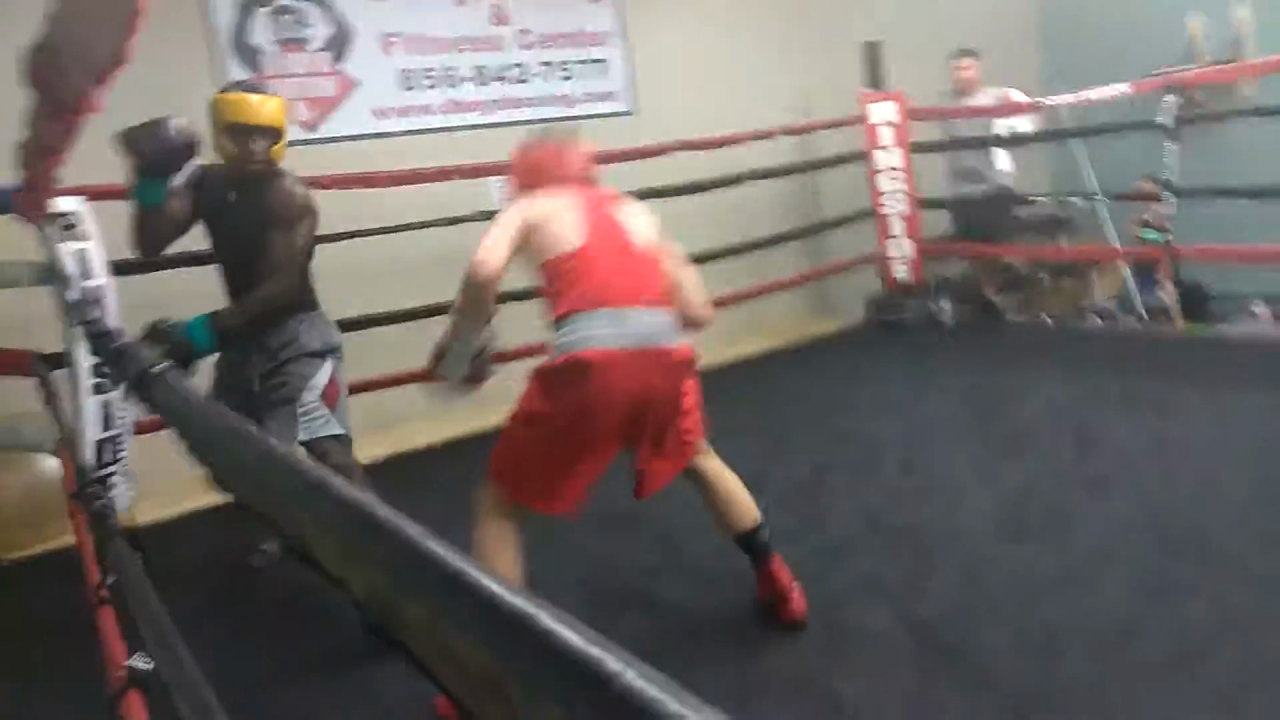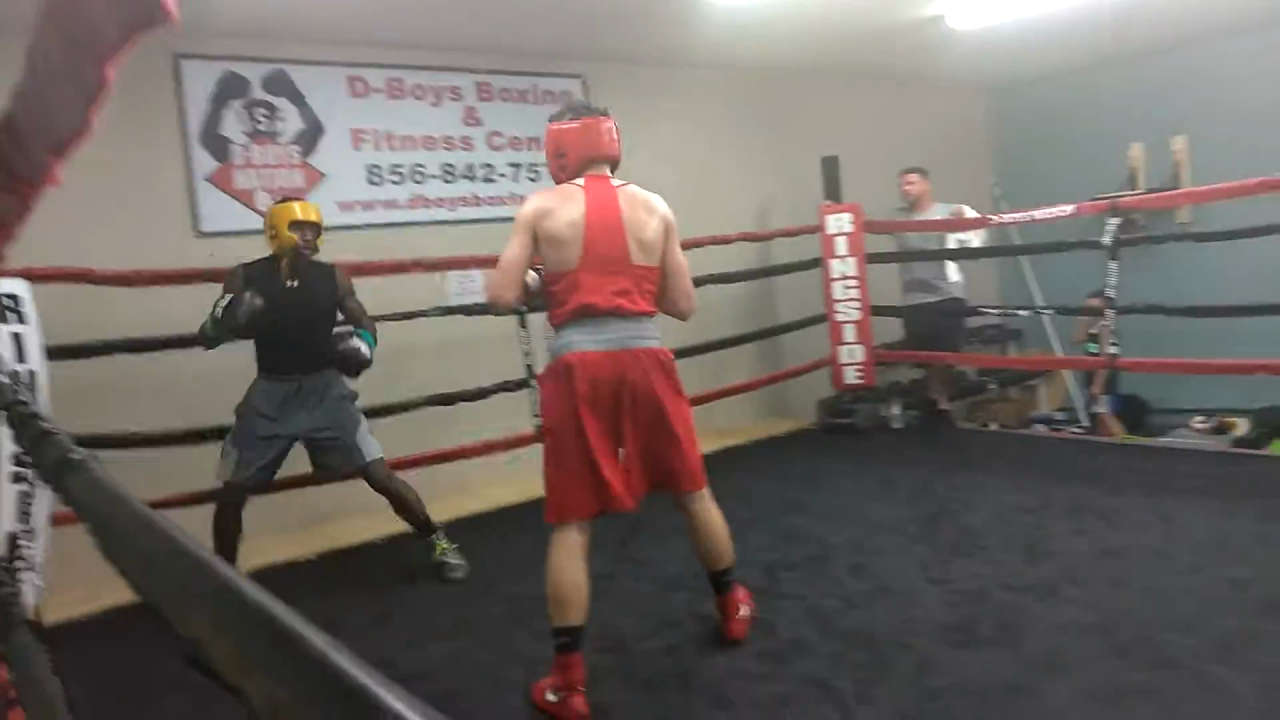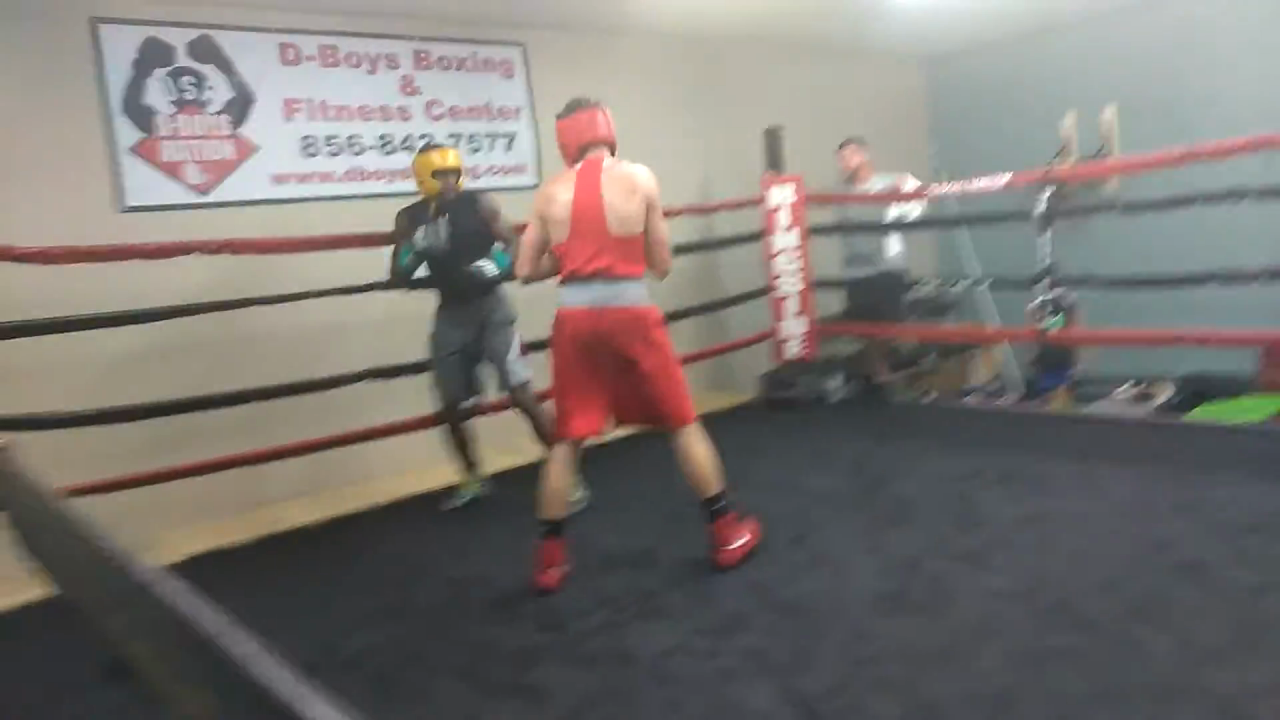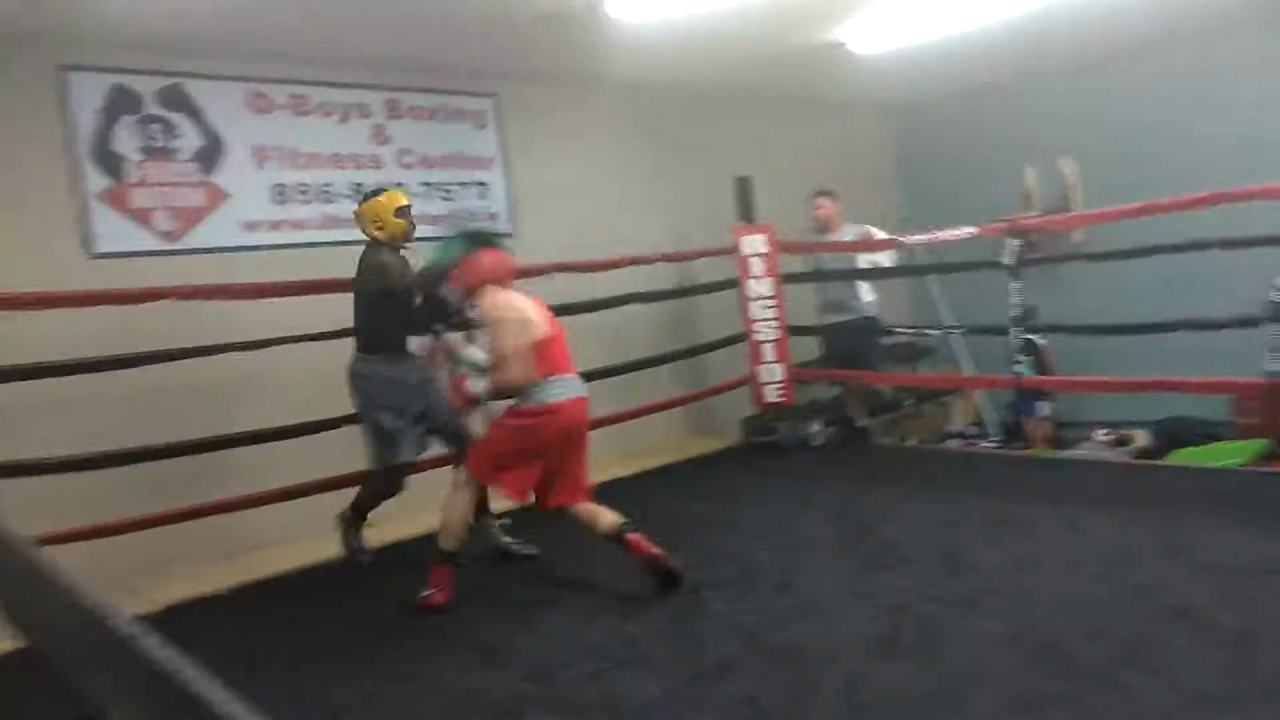
dt=1s
person 1, frame 1
left shoulder: (531, 209)
right shoulder: (640, 215)
left elbow: (483, 272)
right elbow: (697, 313)
left wrist: (464, 337)
left hip: (590, 364)
right hip: (664, 356)
left knee: (499, 507)
right knee: (696, 459)
right ankle: (778, 586)
person 1, frame 2
left shoulder: (541, 208)
right shoulder: (654, 207)
left elbow: (502, 294)
right elbow: (682, 305)
left hip: (578, 366)
right hip: (645, 359)
left knee: (571, 522)
right knee: (692, 489)
right ankle: (732, 604)
person 1, frame 3
left shoulder: (551, 193)
right shoulder: (640, 179)
left elbow: (526, 269)
right elbow: (661, 264)
left hip: (574, 318)
right hip: (630, 313)
left knee: (567, 440)
right knee: (683, 425)
left ankle: (549, 560)
right ankle: (727, 534)
person 1, frame 4
left shoulder: (493, 300)
right shoulder: (521, 300)
left elbow: (517, 376)
left wrist: (480, 390)
left hip: (545, 408)
right hip: (570, 403)
left knee: (468, 482)
right knee: (573, 501)
left ankle: (440, 582)
right ankle: (648, 552)
person 2, frame 1
left shoulder: (288, 193)
right shoulder: (206, 184)
left elbow: (274, 293)
right elbow: (148, 248)
left wrist: (197, 333)
right wrist: (148, 178)
left hip: (296, 341)
right hip: (244, 350)
left knee: (331, 466)
person 2, frame 2
left shoulder: (332, 276)
right shoulder: (246, 277)
left elbow: (361, 320)
right elbow: (207, 338)
left wrist: (361, 340)
right wrist: (223, 318)
left hip: (324, 388)
right hip: (270, 396)
left knee: (380, 476)
right knee: (232, 493)
left ankle: (438, 543)
person 2, frame 3
left shoulder: (479, 205)
right shoulder: (409, 219)
left elbow: (514, 247)
right elbow: (398, 278)
left wrist: (498, 265)
right wrist: (414, 250)
left hip: (489, 308)
right hip: (451, 314)
left knee: (522, 396)
right knee: (451, 407)
right ankle: (473, 478)
person 2, frame 4
left shoulder: (394, 261)
right shoulder: (380, 261)
right elbow: (419, 285)
left wrist: (436, 315)
left hip: (401, 365)
right hip: (378, 371)
left knee: (463, 445)
right knee: (395, 470)
left ankle: (489, 526)
right ankle: (353, 523)
person 3, frame 1
left shoulder: (1002, 97)
left elbow: (1025, 127)
left wrist: (1012, 111)
left hip: (995, 186)
right hip: (961, 190)
left knee: (994, 245)
left ankle: (994, 295)
right ankle: (985, 295)
person 3, frame 2
left shoulder: (950, 212)
right shoulder: (897, 218)
left elbow: (975, 236)
left hip: (947, 297)
right hip: (913, 301)
left knee: (946, 355)
left ankle: (943, 403)
right ankle: (935, 403)
person 3, frame 3
left shoulder: (890, 184)
right shoulder: (840, 191)
left elbow: (912, 212)
left wrist: (902, 193)
left hip: (888, 270)
right hip: (857, 273)
left knee: (887, 326)
right ankle: (878, 375)
person 3, frame 4
left shoulder: (863, 233)
left elbow: (885, 262)
left hip: (861, 315)
right hip: (830, 320)
left knee: (864, 372)
left ankle: (865, 419)
right ankle: (858, 421)
